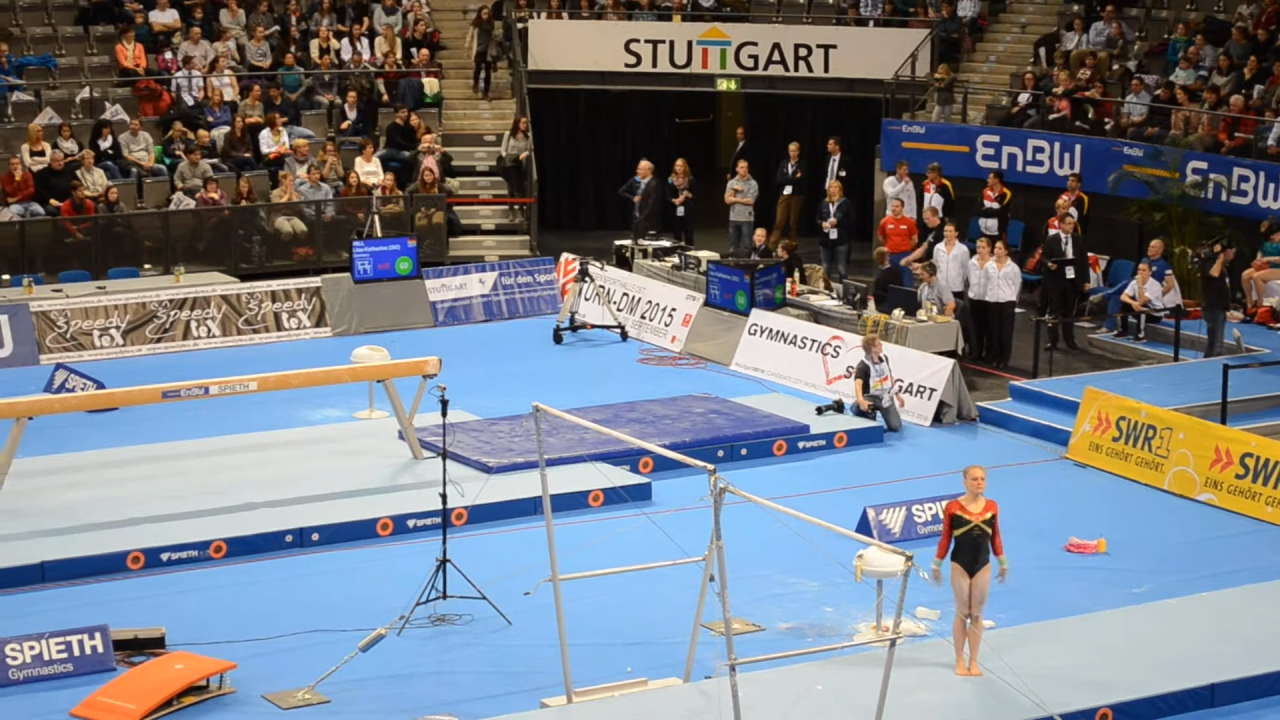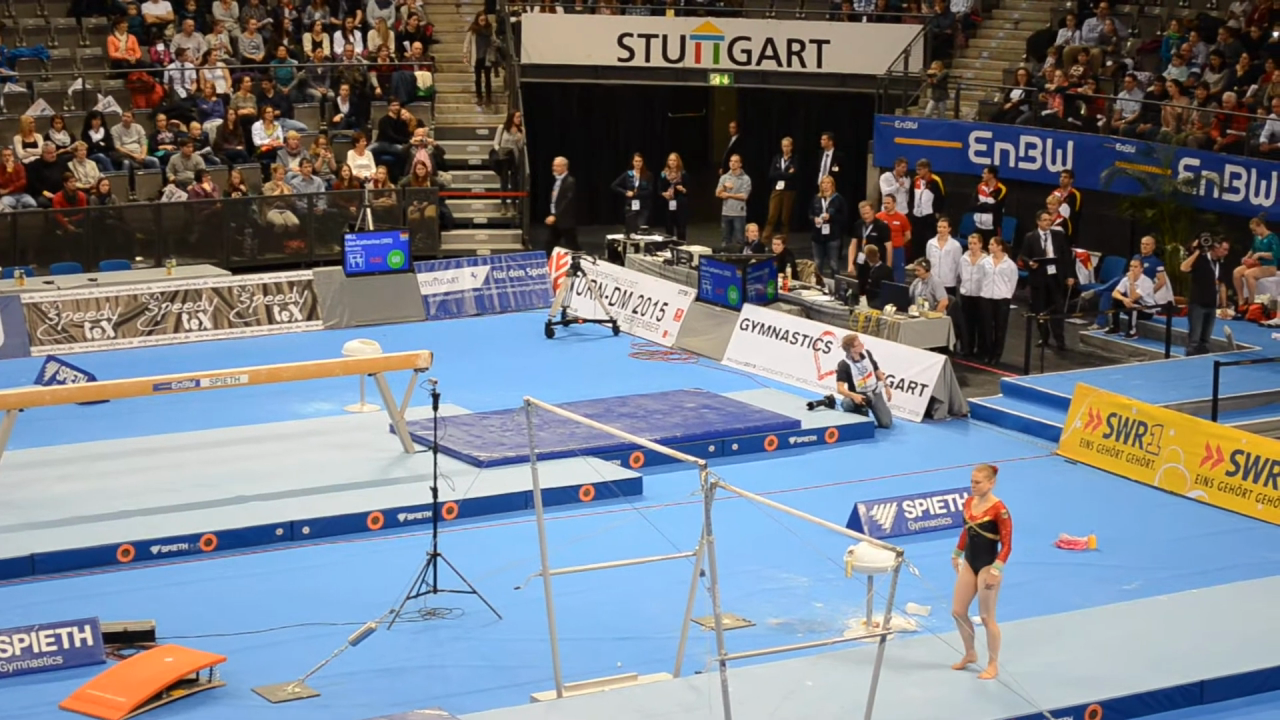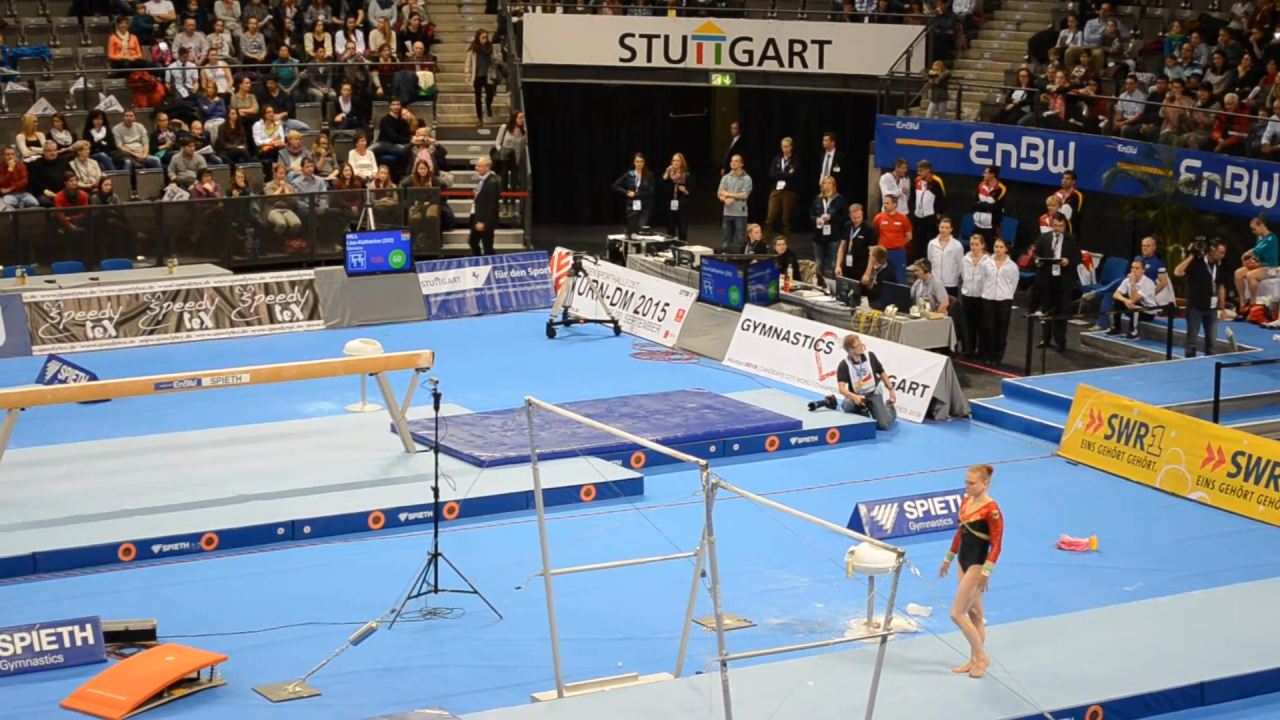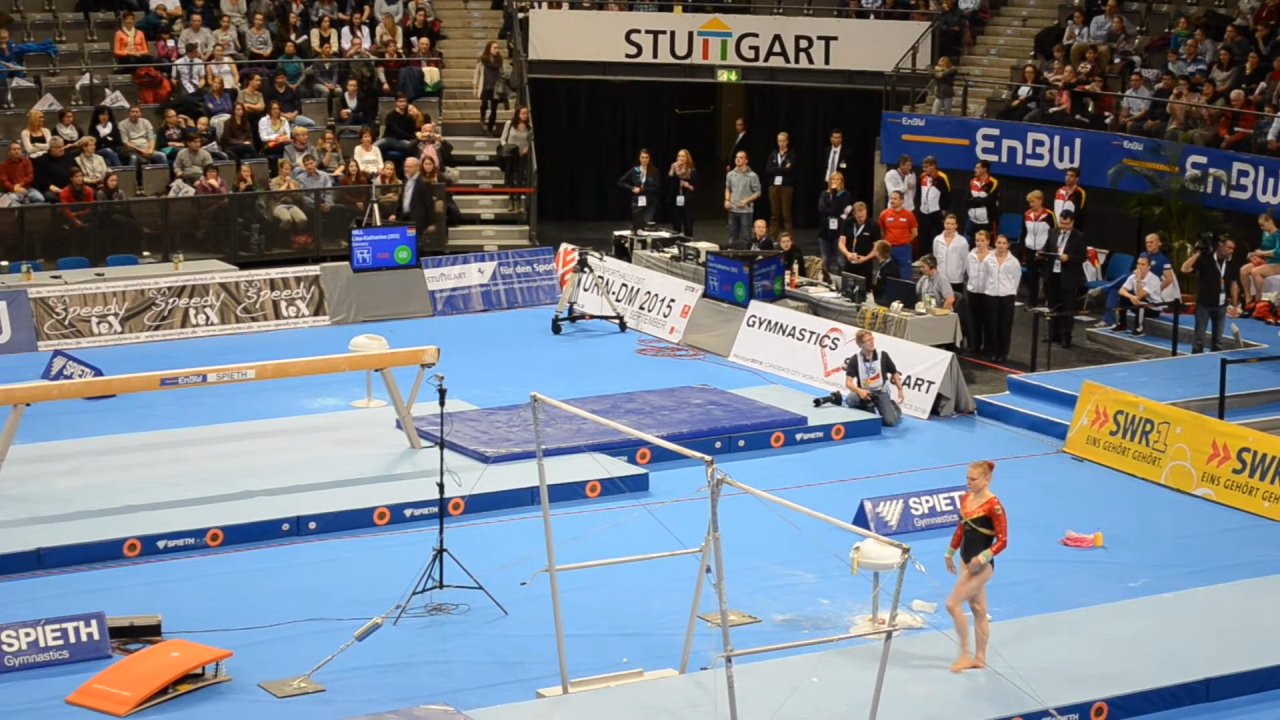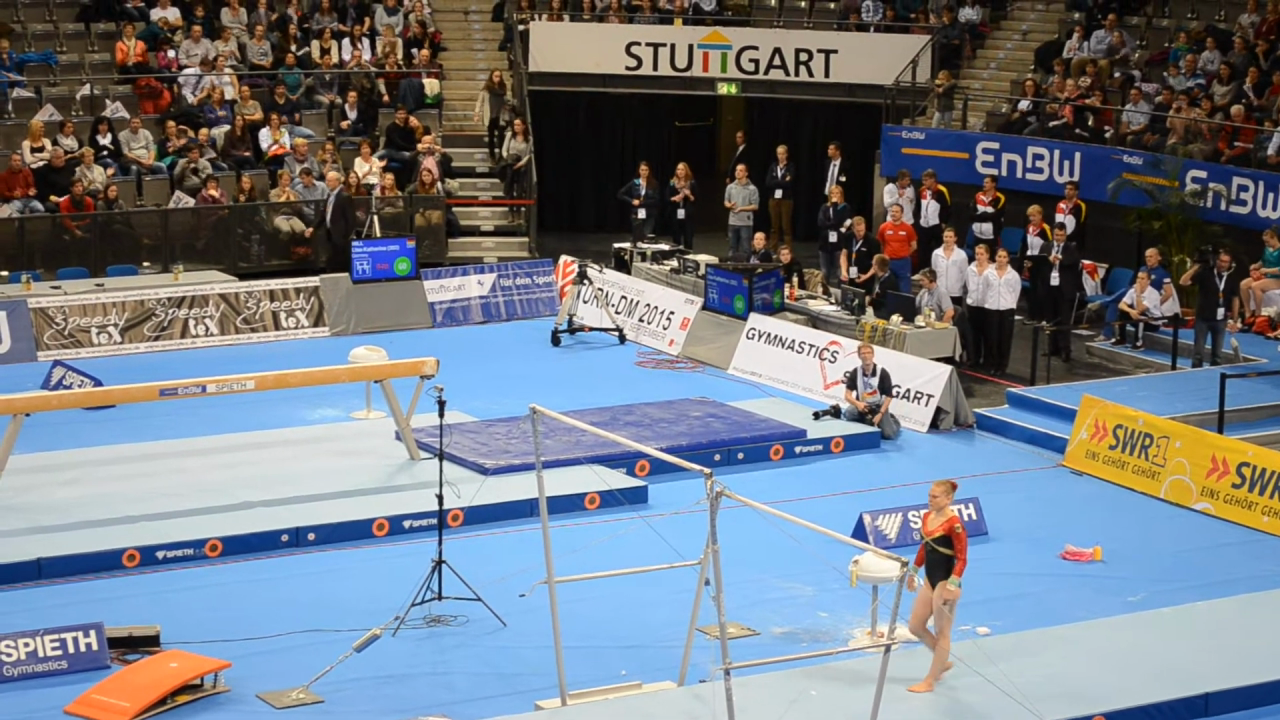
dt=1s
person 1, frame 1
left shoulder: (991, 507)
right shoulder: (952, 507)
left elbow: (995, 539)
right elbow: (946, 539)
left wrist: (1003, 564)
right wrist: (936, 566)
left hip: (982, 566)
right hip: (960, 565)
left knee: (977, 615)
right knee: (962, 614)
left ankle: (974, 660)
right ankle: (960, 661)
person 1, frame 2
left shoulder: (999, 510)
right shoulder: (969, 502)
left elbow: (1007, 545)
left wrist: (995, 571)
right wrist: (956, 555)
left hip: (987, 566)
right hip: (969, 563)
left knee: (987, 617)
right knee: (958, 611)
left ankle: (993, 665)
right ankle: (970, 654)
person 1, frame 3
left shoulder: (991, 510)
right shoulder: (966, 501)
left elbow: (996, 546)
left wrist: (986, 573)
right wrist: (948, 559)
left hip: (977, 565)
right hip: (963, 562)
left knee: (957, 614)
right knee: (974, 614)
left ankle: (981, 657)
right ankle: (974, 660)
person 1, frame 4
left shoulder: (993, 505)
right shoulder: (965, 498)
left elbow: (1001, 540)
left wrist: (982, 559)
right wrist: (950, 553)
left hip: (981, 562)
right hip: (966, 559)
left knee: (952, 604)
right knee: (976, 608)
left ankle: (965, 653)
right ankle: (978, 657)
person 1, frame 5
left shoulder: (954, 524)
right shoulder: (927, 517)
left elbow: (961, 559)
left wrist: (951, 587)
right wrist: (913, 573)
left hip: (945, 581)
right hip: (929, 580)
left knee: (941, 633)
right knee: (915, 626)
left ankle: (930, 681)
right ankle: (943, 662)
